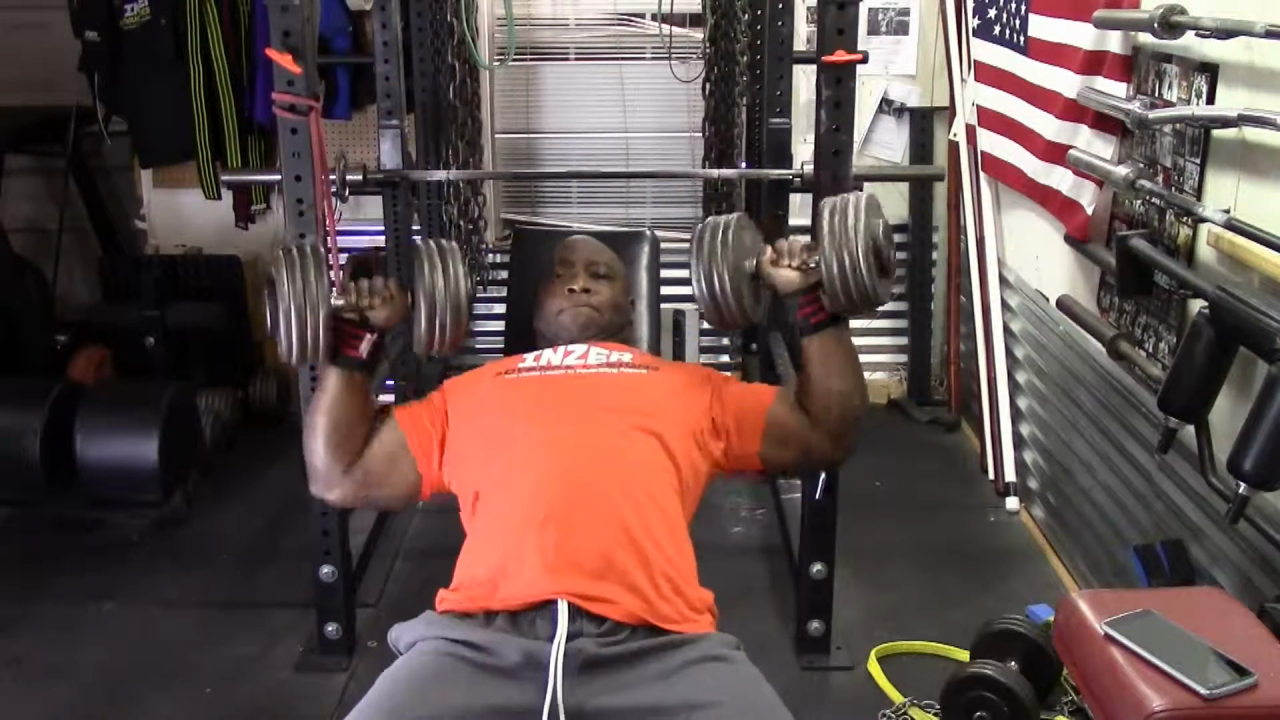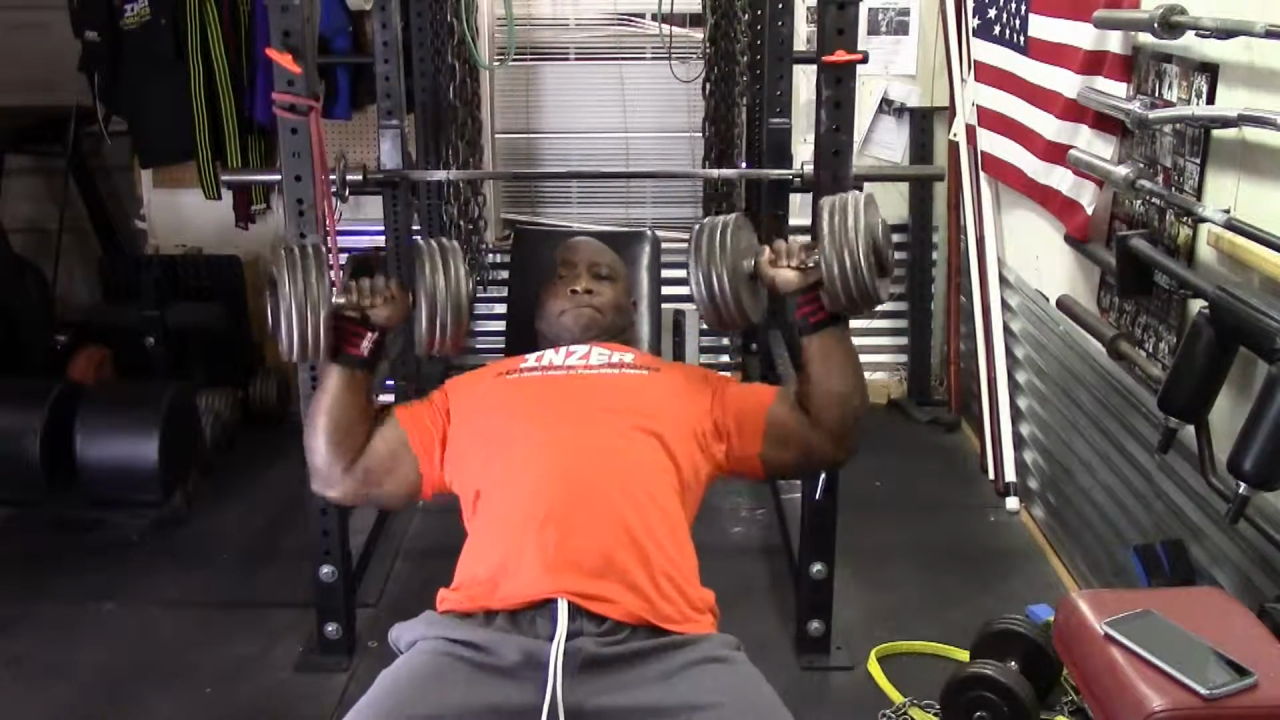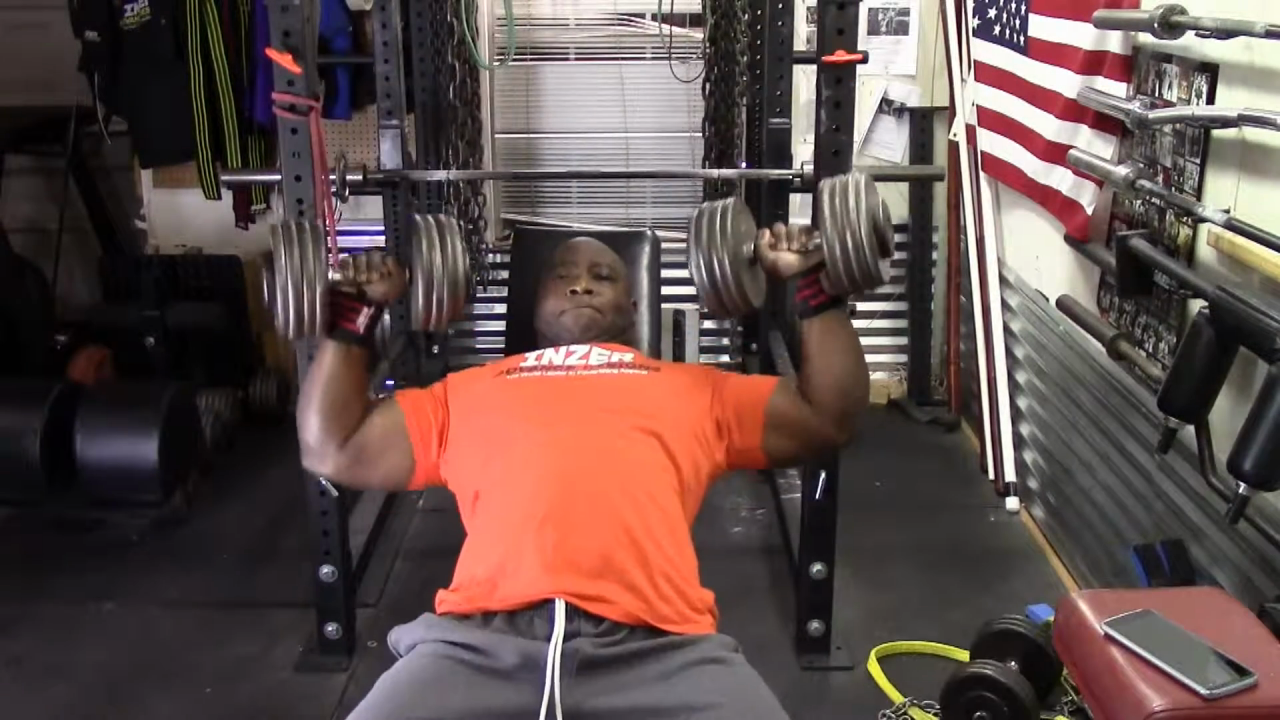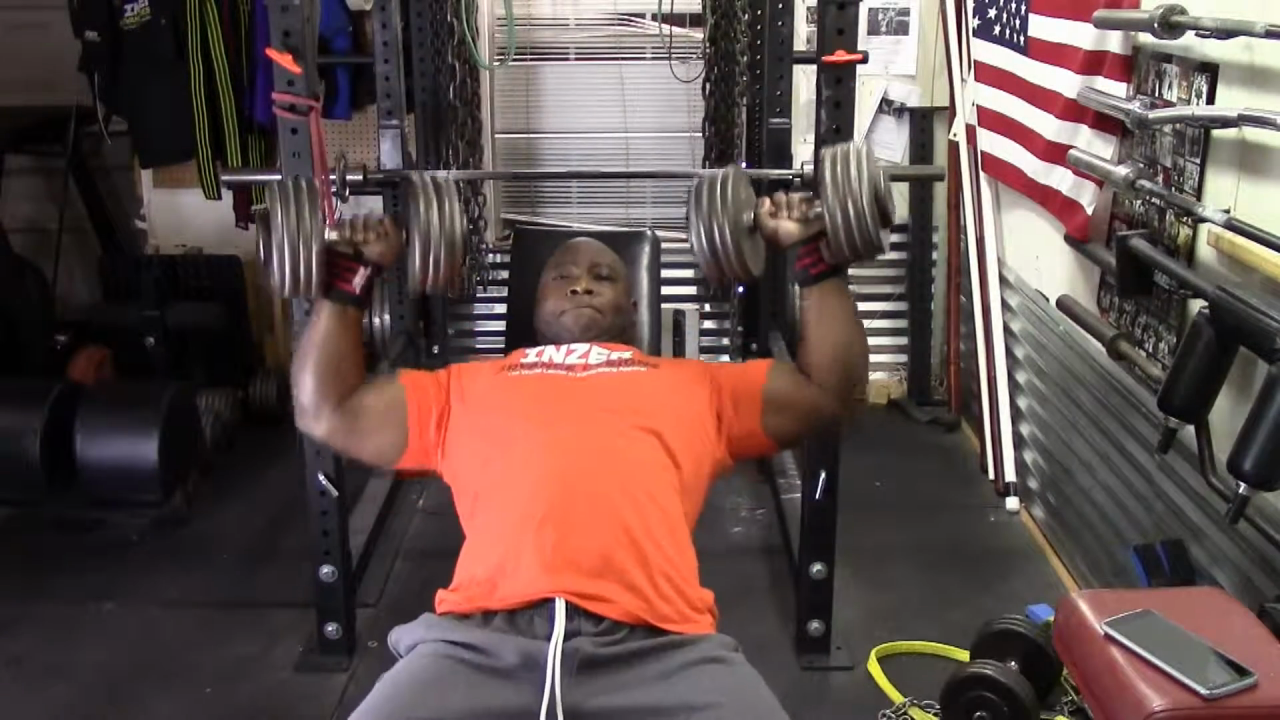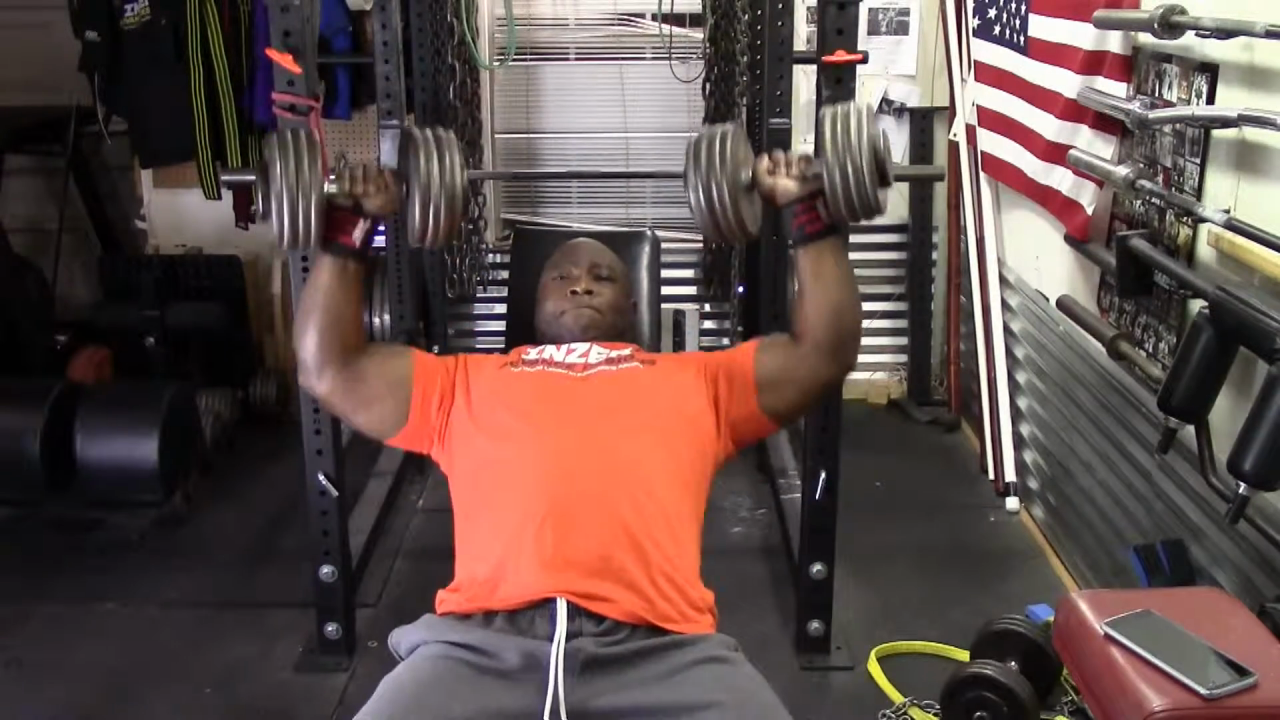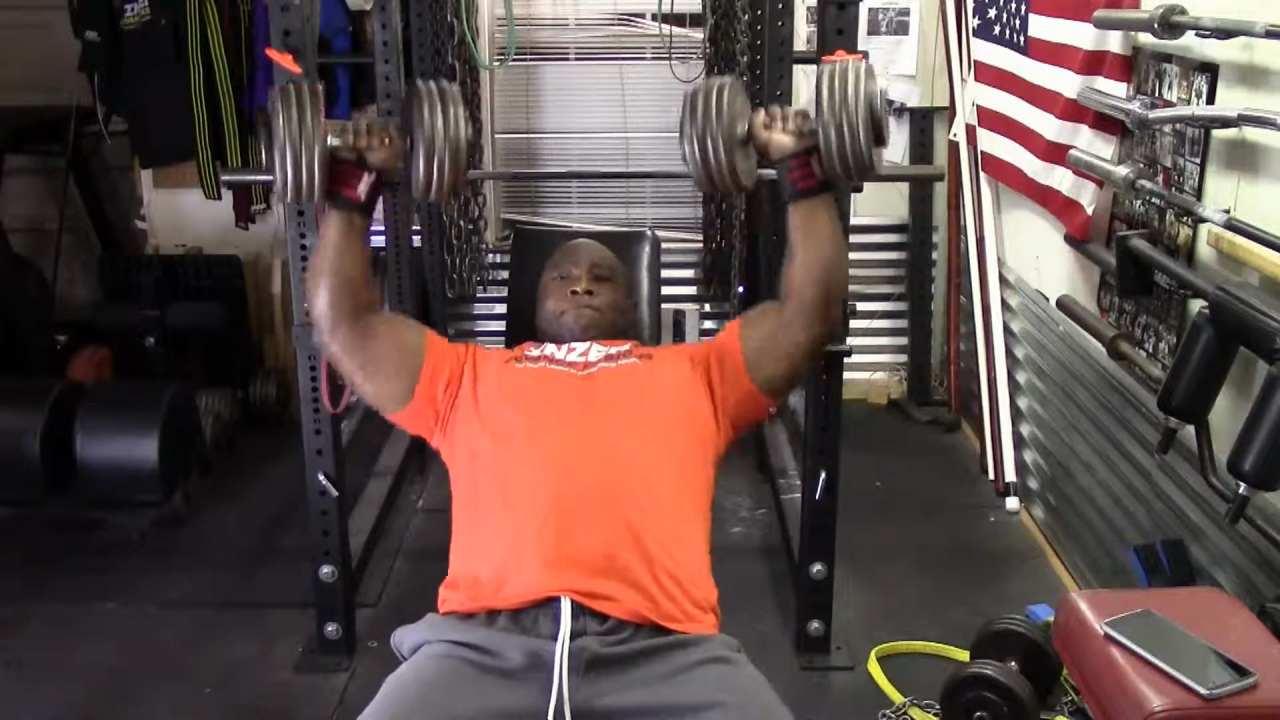
dt=0.1s
person 1, frame 1
left shoulder: (692, 389)
right shoulder: (469, 391)
left elbow: (828, 434)
right elbow: (339, 476)
left wrist: (809, 298)
right wrist: (356, 339)
left hip: (658, 645)
right hip: (481, 639)
person 1, frame 2
left shoulder: (693, 390)
right shoulder: (471, 392)
left elbow: (830, 435)
right elbow: (340, 474)
left wrist: (809, 297)
right wrist: (357, 337)
left hip: (659, 645)
right hip: (482, 639)
person 1, frame 3
left shoulder: (692, 389)
right shoulder: (469, 392)
left elbow: (831, 416)
right elbow: (332, 448)
left wrist: (810, 280)
right wrist: (355, 310)
left hip: (657, 646)
right hip: (483, 638)
person 1, frame 4
left shoulder: (694, 386)
right shoulder: (468, 386)
left elbow: (831, 388)
right elbow: (326, 411)
left wrist: (810, 250)
right wrist: (350, 275)
left hip: (657, 645)
right hip: (482, 636)
person 1, frame 5
left shoulder: (695, 385)
right shoulder: (467, 387)
left elbow: (825, 349)
right elbow: (328, 362)
left wrist: (806, 207)
right wrist: (348, 228)
left hip: (656, 644)
right hip: (485, 639)
person 1, frame 6
left shoulder: (692, 377)
right shoulder: (469, 378)
left elbow: (813, 308)
right elbow: (343, 320)
left wrist: (800, 165)
right wrist: (354, 184)
left hip: (660, 644)
right hip: (486, 638)
